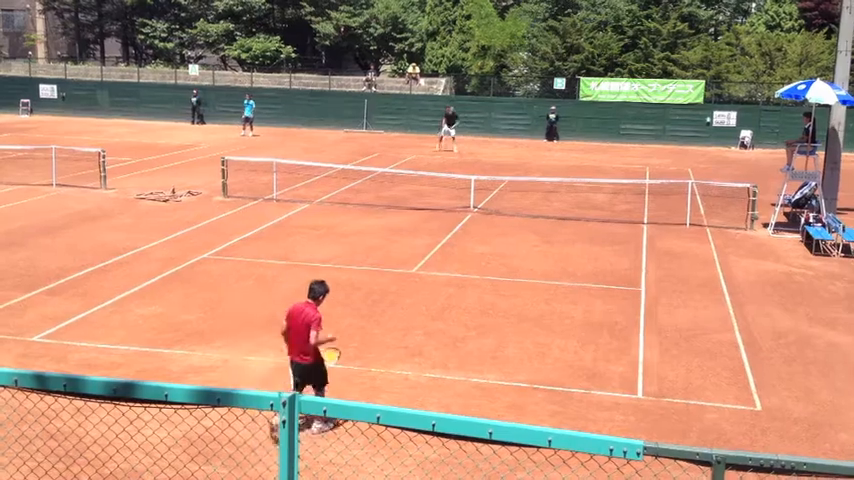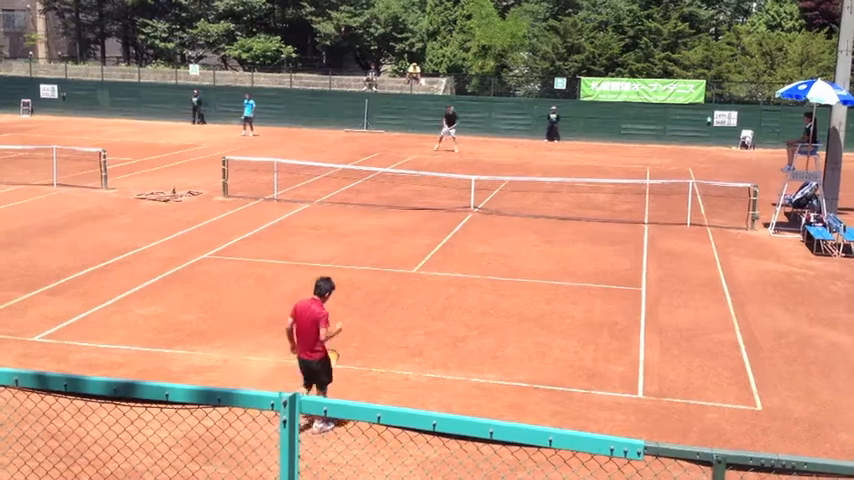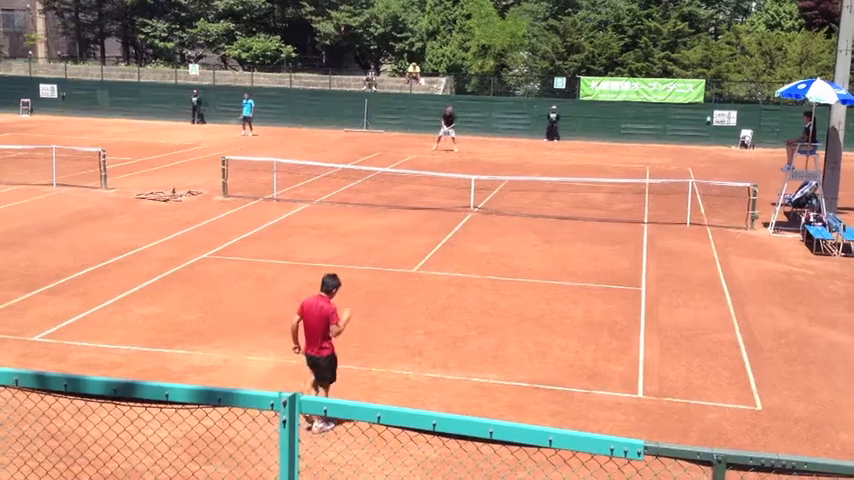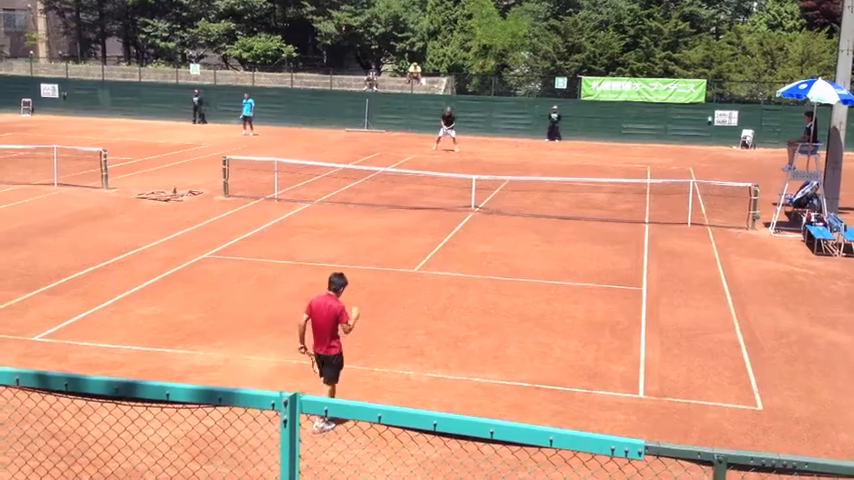
dt=0.1s
person 1, frame 1
left shoulder: (294, 308)
right shoulder: (315, 315)
left elbow: (283, 331)
right elbow: (313, 341)
right wrist: (328, 339)
left hip: (295, 359)
right hip: (311, 362)
left knee: (295, 392)
right knee: (319, 391)
right ankle: (319, 423)
person 1, frame 2
left shoulder: (299, 305)
right shoulder: (321, 312)
left elbow: (288, 327)
right elbow: (323, 337)
left wrist: (292, 344)
right wrist: (336, 330)
left hip: (302, 356)
right hip: (318, 357)
left knee: (307, 386)
right knee: (321, 390)
right ankle: (319, 423)
person 1, frame 3
left shoulder: (306, 302)
right shoulder: (330, 308)
left elbow: (294, 325)
right elbow: (335, 332)
left wrist: (295, 343)
right wrist: (346, 319)
left hip: (309, 353)
right hip: (325, 354)
left knee: (317, 380)
right knee: (324, 387)
right ankle: (320, 422)
person 1, frame 4
left shoulder: (314, 301)
right shoulder: (339, 307)
left elbow: (302, 323)
right elbow: (346, 330)
left wrist: (301, 343)
right wrist: (355, 317)
left hip: (318, 351)
right hip: (333, 352)
left knee: (329, 379)
right knee: (328, 385)
right ankle: (320, 422)
